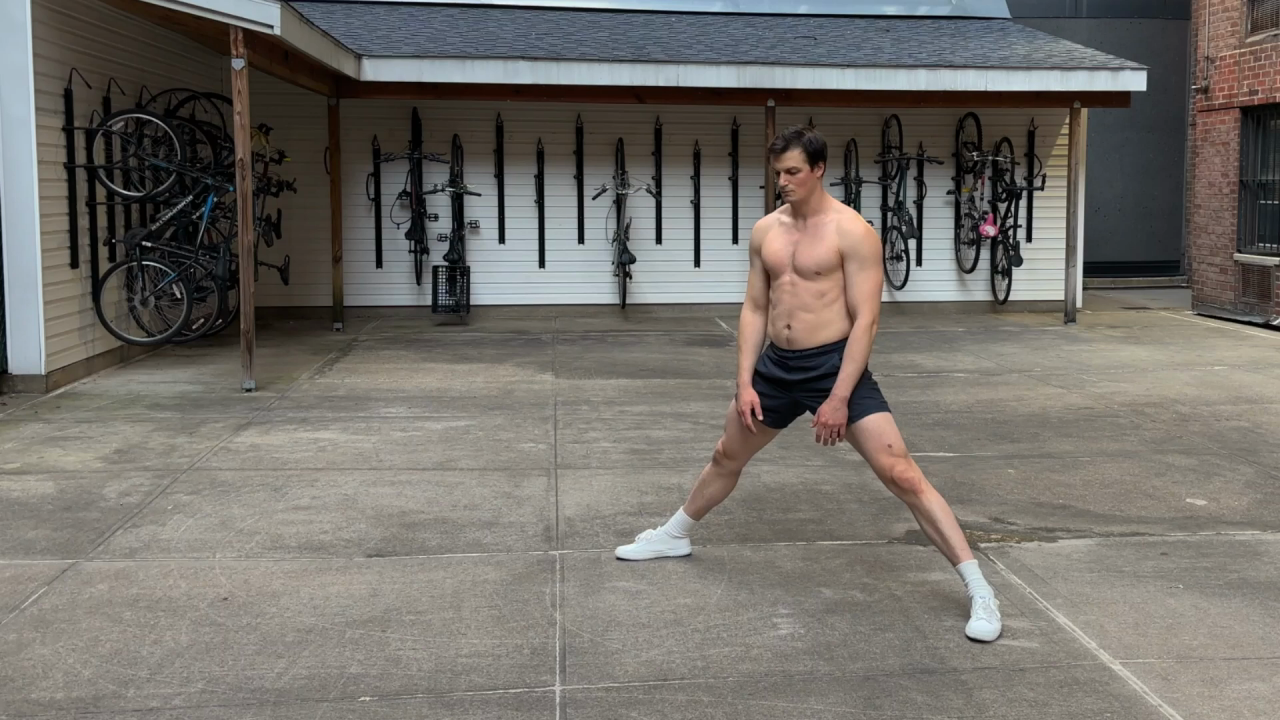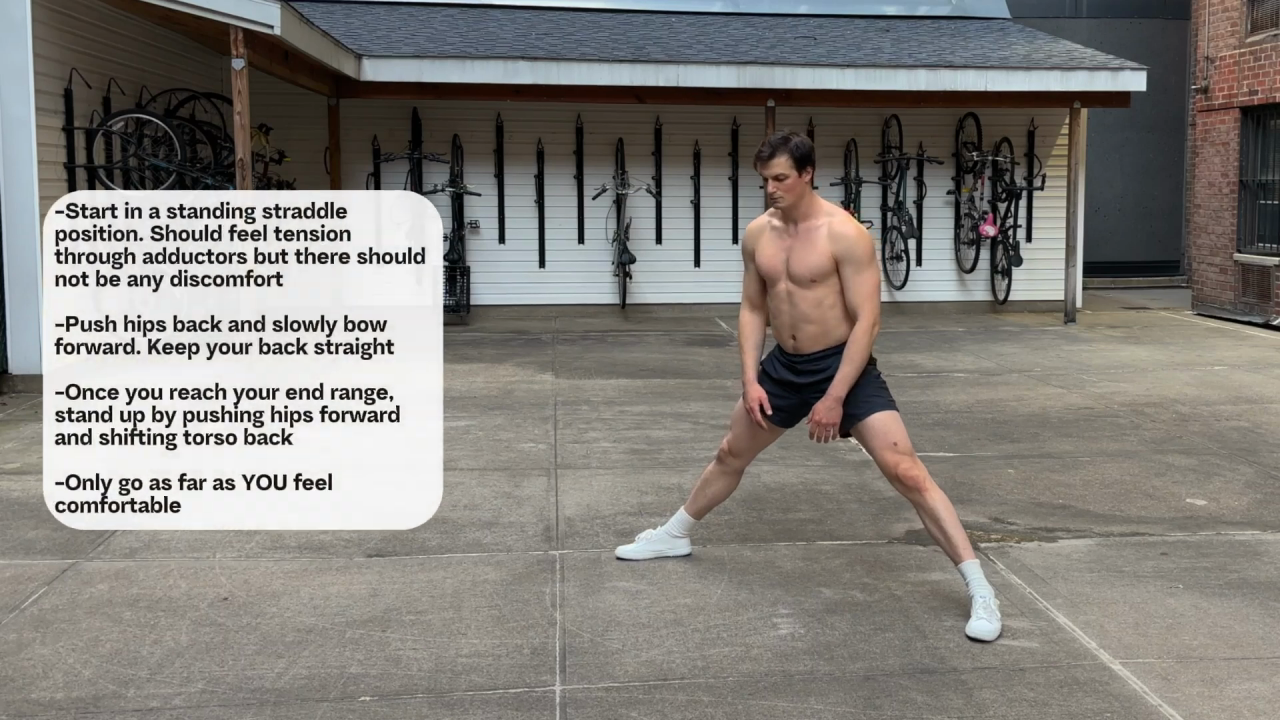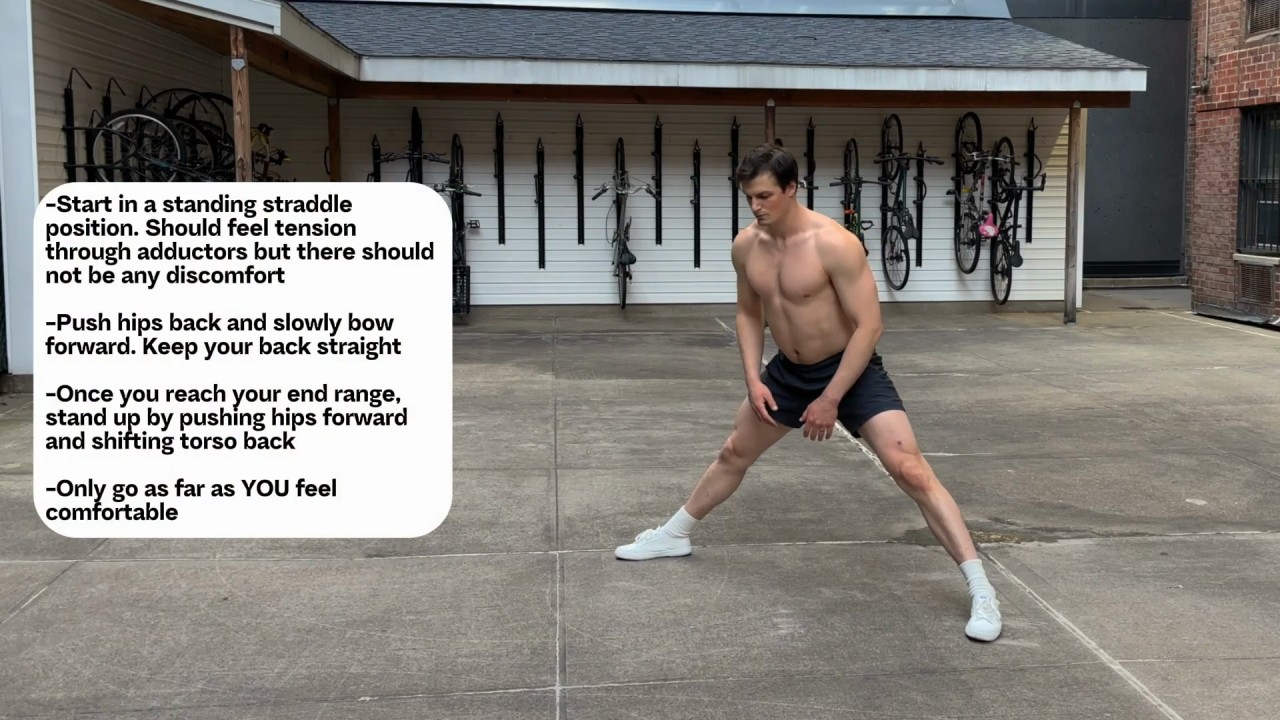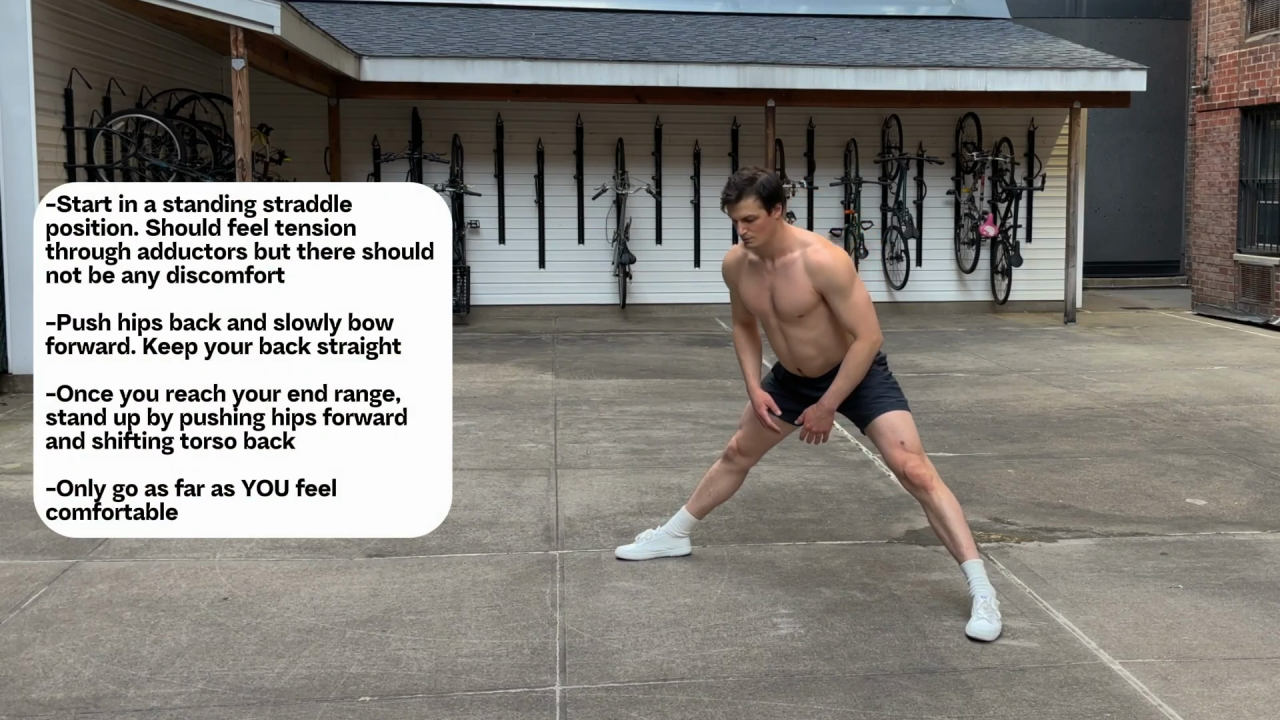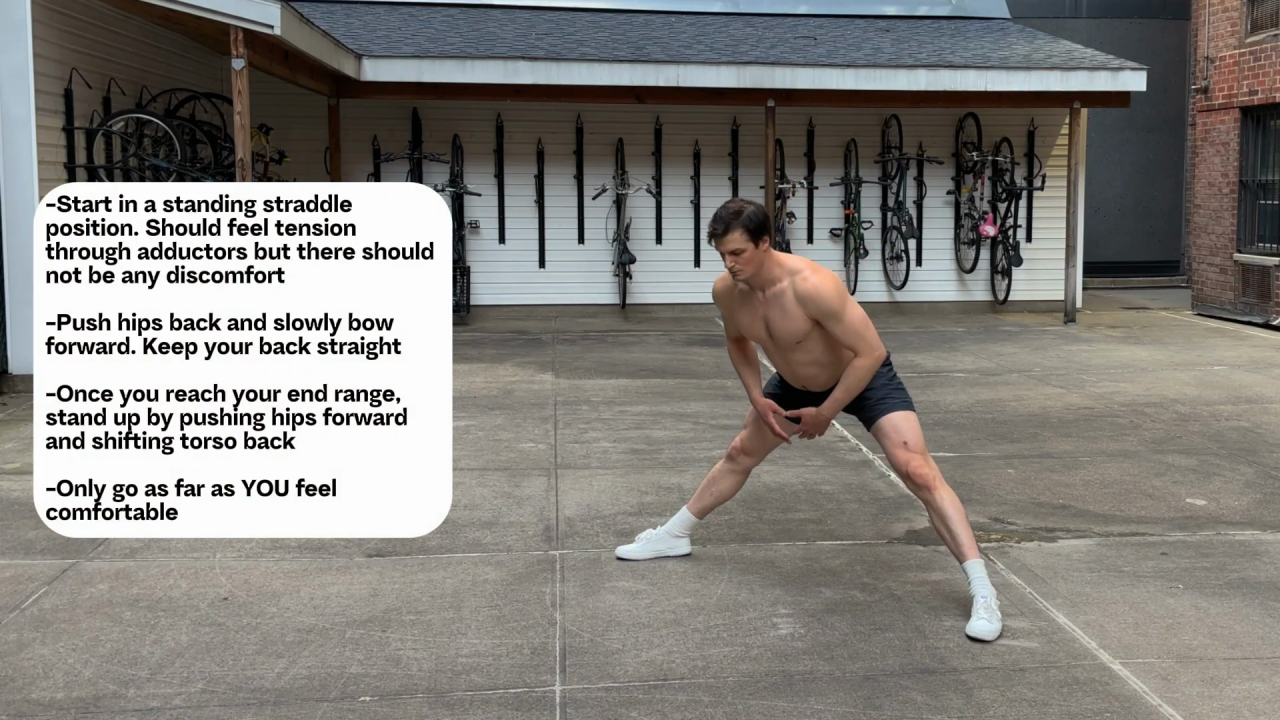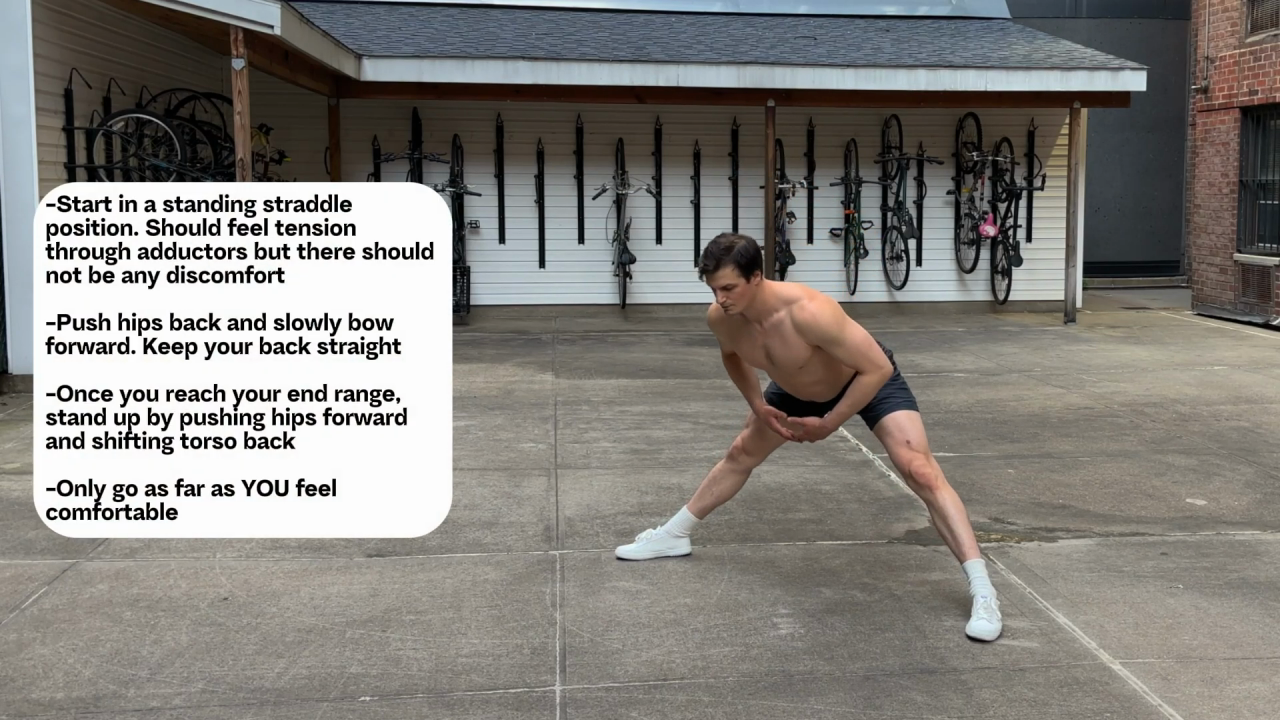
dt=0.7s
person 1, frame 1
left shoulder: (853, 231)
right shoulder: (765, 230)
left elbow: (866, 319)
right elbow: (755, 308)
left wrist: (839, 397)
right wrist: (744, 381)
left hip: (835, 365)
right hip: (776, 365)
left knee: (901, 474)
right knee: (726, 457)
left ankle: (978, 589)
right ankle: (673, 536)
person 1, frame 2
left shoulder: (845, 233)
right shoulder: (758, 233)
left elbow: (867, 320)
right elbow: (752, 308)
left wrist: (834, 398)
right wrist: (750, 380)
left hip: (844, 366)
right hip: (783, 366)
left knee: (906, 472)
right knee: (730, 455)
left ankle: (979, 589)
right ankle: (674, 535)
person 1, frame 3
left shoulder: (834, 243)
right shoulder: (746, 246)
left elbow: (869, 326)
right elbow: (748, 313)
left wrist: (830, 400)
right wrist: (753, 380)
left hip: (853, 370)
right hip: (788, 372)
left knee: (911, 471)
right knee: (733, 454)
left ankle: (980, 589)
right ankle: (674, 536)
person 1, frame 4
left shoulder: (823, 260)
right shoulder: (735, 264)
left elbow: (869, 337)
right elbow: (744, 325)
left wrist: (827, 407)
right wrist: (754, 388)
left hip: (858, 375)
right hip: (791, 377)
left knee: (915, 471)
right knee: (737, 453)
left ankle: (982, 590)
right ankle: (674, 535)
person 1, frame 5
left shoulder: (812, 285)
right shoulder: (725, 290)
left elbow: (871, 352)
right elbow: (738, 341)
left wrist: (826, 414)
right wrist: (758, 399)
left hip: (867, 378)
right hip: (795, 383)
left knee: (918, 471)
right knee: (739, 455)
left ankle: (982, 591)
right ankle: (674, 535)
person 1, frame 6
left shoulder: (809, 312)
right shoulder: (721, 317)
left elbow: (879, 368)
right elbow: (732, 355)
left wrist: (829, 424)
right wrist: (758, 407)
left hip: (871, 379)
right hip: (798, 388)
left knee: (921, 472)
right knee: (740, 455)
left ankle: (982, 591)
right ankle: (674, 535)
